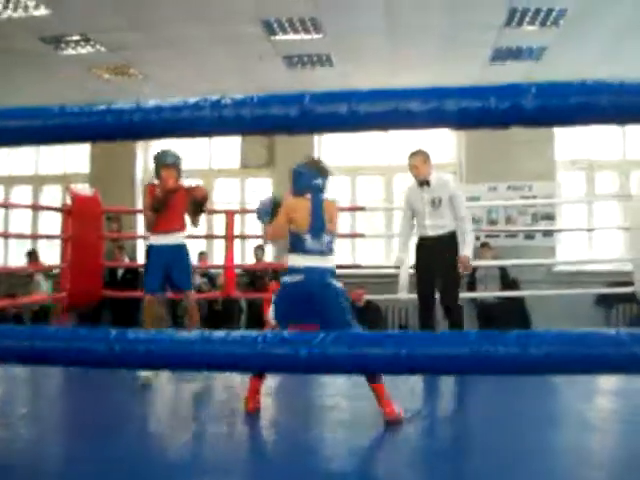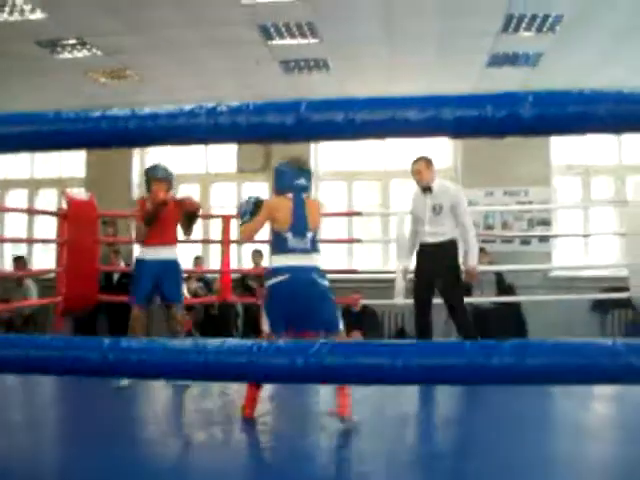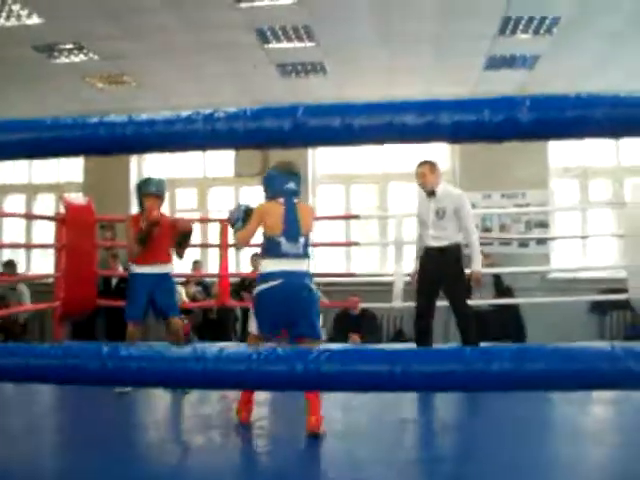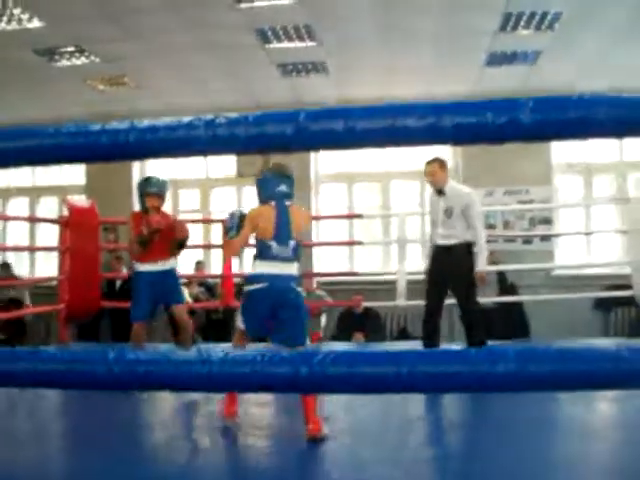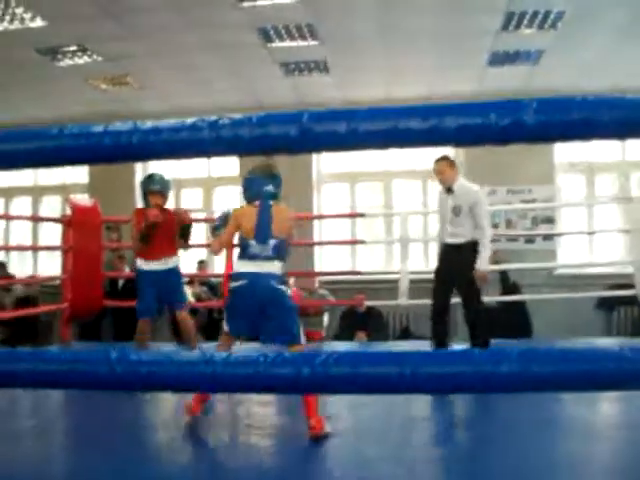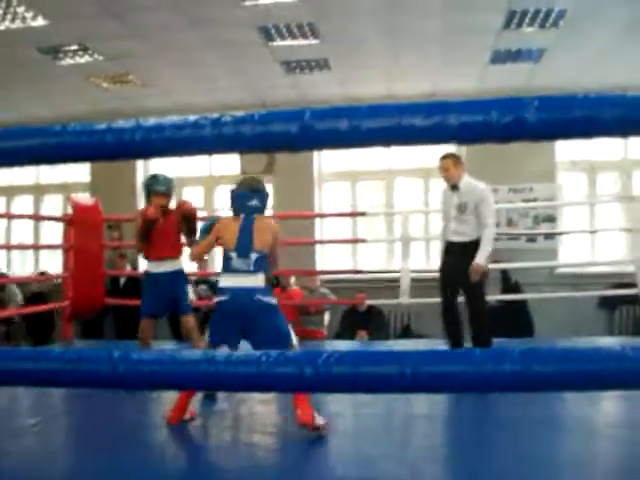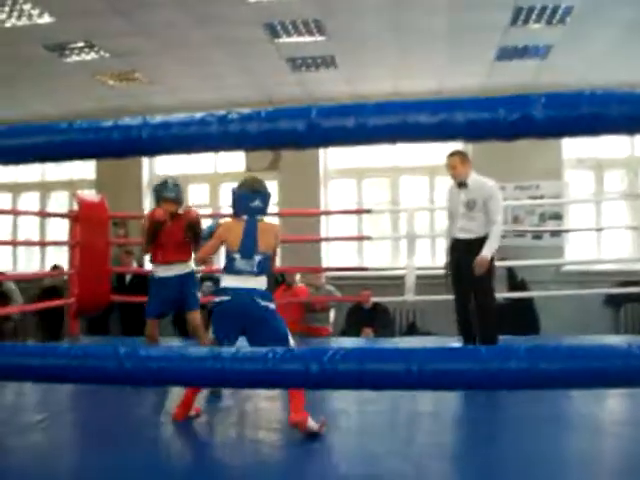
dt=0.1s
person 1, frame 1
left shoulder: (291, 204)
right shoulder: (333, 207)
left elbow: (271, 237)
left wrist: (267, 218)
left hip: (296, 279)
right hip: (326, 281)
left ankle: (252, 398)
right ankle: (386, 405)
person 1, frame 2
left shoulder: (273, 204)
right shoulder: (315, 206)
left elbow: (246, 235)
left wrist: (246, 216)
left hip: (282, 279)
right hip: (313, 279)
right knee: (335, 339)
left ankle: (249, 406)
right ankle: (343, 401)
person 1, frame 3
left shoulder: (264, 209)
right shoulder: (308, 211)
left elbow: (240, 241)
left wrist: (237, 223)
left hip: (271, 284)
right hip: (301, 284)
right knee: (309, 348)
left ankle: (244, 411)
right ankle: (313, 418)
person 1, frame 4
left shoulder: (257, 214)
right shoulder: (302, 215)
left elbow: (233, 251)
left wrist: (232, 231)
left hip: (259, 286)
right hip: (289, 288)
left knee: (241, 339)
left ankle: (230, 403)
right ankle: (313, 423)
person 1, frame 5
left shoulder: (239, 213)
right shoulder: (287, 215)
left elbow: (216, 248)
left wrist: (220, 228)
left hip: (242, 286)
right hip: (273, 287)
left knee: (225, 343)
right knee: (297, 352)
left ankle: (199, 401)
right ankle: (315, 422)
person 1, frame 6
left shoulder: (223, 224)
right shoulder: (270, 227)
left elbow: (196, 254)
left wrist: (208, 237)
left hip: (227, 298)
right hip: (258, 298)
right knee: (291, 352)
left ankle: (178, 411)
right ankle: (305, 411)
person 1, frame 7
left shoulder: (227, 227)
right shoulder: (272, 230)
left elbow: (200, 258)
left wrist: (214, 242)
left hip: (227, 299)
right hip: (259, 300)
left ankle: (184, 408)
right ankle: (297, 414)
person 2, frame 1
left shoulder: (448, 184)
right shoulder: (411, 192)
left elbow: (463, 218)
right elbow: (406, 225)
left wrist: (465, 251)
right wrist: (400, 255)
left hip: (446, 244)
right hip: (424, 246)
left knee: (449, 298)
right knee: (425, 301)
person 2, frame 2
left shoulder: (452, 192)
right shoulder: (416, 197)
left elbow: (467, 226)
left wrist: (471, 261)
right wrist: (406, 261)
left hip: (446, 252)
right hip: (425, 253)
left knee: (455, 304)
right knee: (421, 307)
person 2, frame 3
left shoulder: (456, 196)
right shoulder: (421, 200)
left elbow: (470, 231)
left wrist: (475, 265)
right wrist: (416, 264)
left hip: (449, 255)
right hip: (428, 257)
left knee: (459, 308)
right knee: (422, 310)
person 2, frame 4
left shoulder: (465, 195)
right shoulder: (433, 197)
left elbow: (478, 230)
left wrist: (480, 265)
right wrist: (429, 261)
left hip: (460, 254)
right hip: (439, 254)
left knee: (468, 306)
right knee: (432, 308)
left ankle: (477, 349)
right ankle: (430, 351)
person 2, frame 5
left shoulder: (474, 192)
right shoulder: (442, 195)
left elbow: (485, 229)
left wrist: (482, 264)
right wrist: (439, 259)
left hip: (466, 252)
right hip: (447, 252)
left knee: (472, 305)
right knee: (439, 305)
left ankle: (481, 350)
right ankle: (440, 350)
person 2, frame 6
left shoulder: (479, 190)
right shoulder: (446, 193)
left elbow: (488, 227)
left wrist: (480, 260)
right wrist: (444, 254)
left hip: (470, 250)
right hip: (451, 251)
left knee: (476, 304)
right knee: (447, 304)
left ankle: (482, 349)
right ankle: (456, 347)
person 2, frame 7
left shoulder: (488, 187)
right shoulder: (452, 191)
left elbow: (497, 223)
left wrist: (486, 254)
right wrist: (449, 255)
left hip: (480, 247)
right hip: (459, 248)
left knee: (484, 301)
right knee: (461, 302)
left ankle: (489, 347)
right ankle: (470, 345)
person 3, frame 1
left shoulder: (184, 191)
right shoulder: (150, 190)
left elbow: (195, 221)
right elbow: (149, 224)
left wrist: (200, 203)
right wrist: (161, 196)
left hip: (178, 247)
right hip: (156, 248)
left knee: (190, 298)
right knee: (150, 299)
person 3, frame 2
left shoulder: (176, 204)
right shoulder: (143, 204)
left elbow: (187, 233)
right elbow: (139, 237)
left wrist: (191, 216)
right wrist: (151, 212)
left hip: (169, 263)
right hip: (146, 262)
left knee: (176, 312)
right knee: (138, 312)
person 3, frame 3
left shoulder: (170, 223)
right shoulder: (133, 221)
left elbow: (180, 253)
right elbow: (132, 254)
left wrist: (185, 236)
right wrist: (145, 230)
left hip: (163, 276)
right hip: (140, 277)
left knee: (176, 325)
right knee: (133, 327)
person 3, frame 4
left shoulder: (170, 221)
right shoulder: (134, 219)
left elbow: (176, 251)
right elbow: (134, 253)
left wrist: (180, 241)
right wrist: (146, 236)
left hip: (166, 273)
right hip: (143, 275)
left knee: (183, 318)
right knee: (139, 326)
person 3, frame 5
left shoulder: (173, 215)
right shoulder: (138, 215)
left elbow: (183, 244)
right elbow: (136, 248)
left wrist: (185, 227)
right wrist: (146, 229)
left hip: (170, 271)
right hip: (147, 273)
left knee: (184, 318)
right knee: (144, 322)
person 3, frame 6
left shoulder: (177, 215)
right shoulder: (143, 216)
left elbow: (191, 241)
right elbow: (139, 247)
left wrist: (190, 220)
right wrist: (147, 226)
left hip: (175, 274)
right hip: (153, 275)
left knee: (188, 321)
right knee: (146, 322)
person 3, frame 7
left shoulder: (185, 220)
right shoulder: (150, 218)
left elbow: (198, 248)
right elbow: (148, 249)
left wrist: (196, 228)
right wrist: (154, 228)
left hip: (184, 277)
right hip: (161, 279)
left knee: (195, 321)
right knee: (151, 328)
